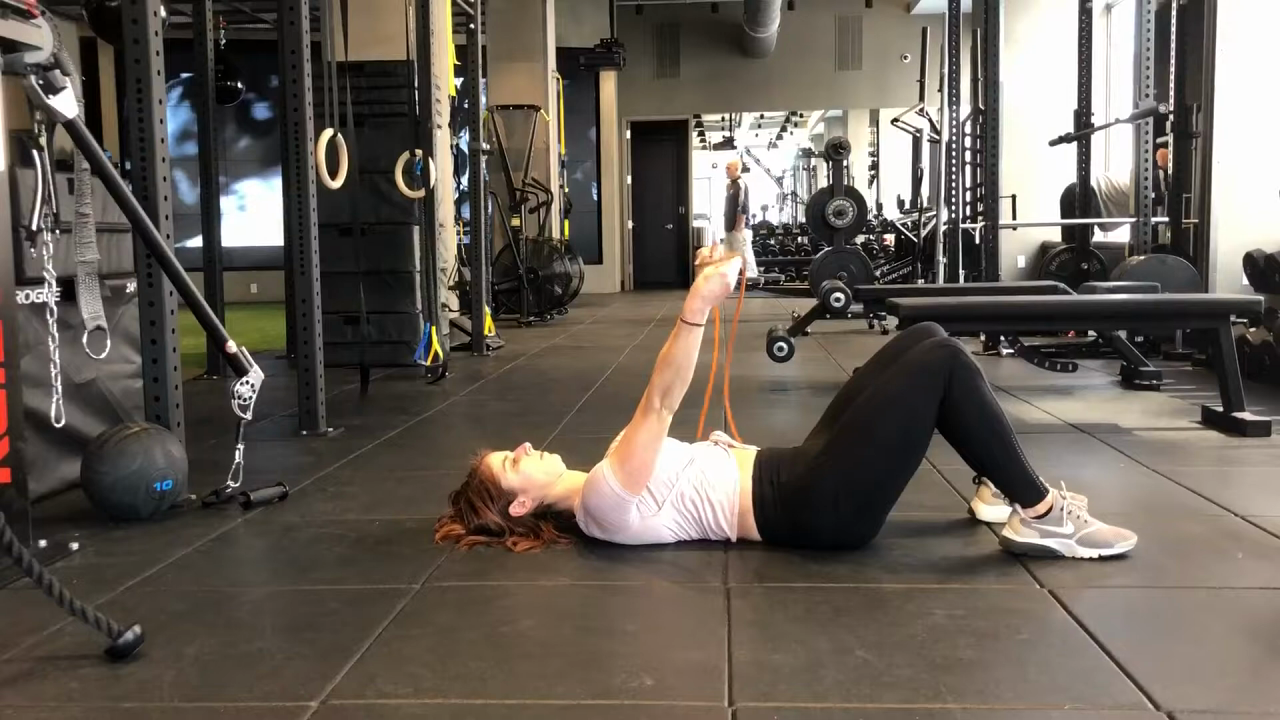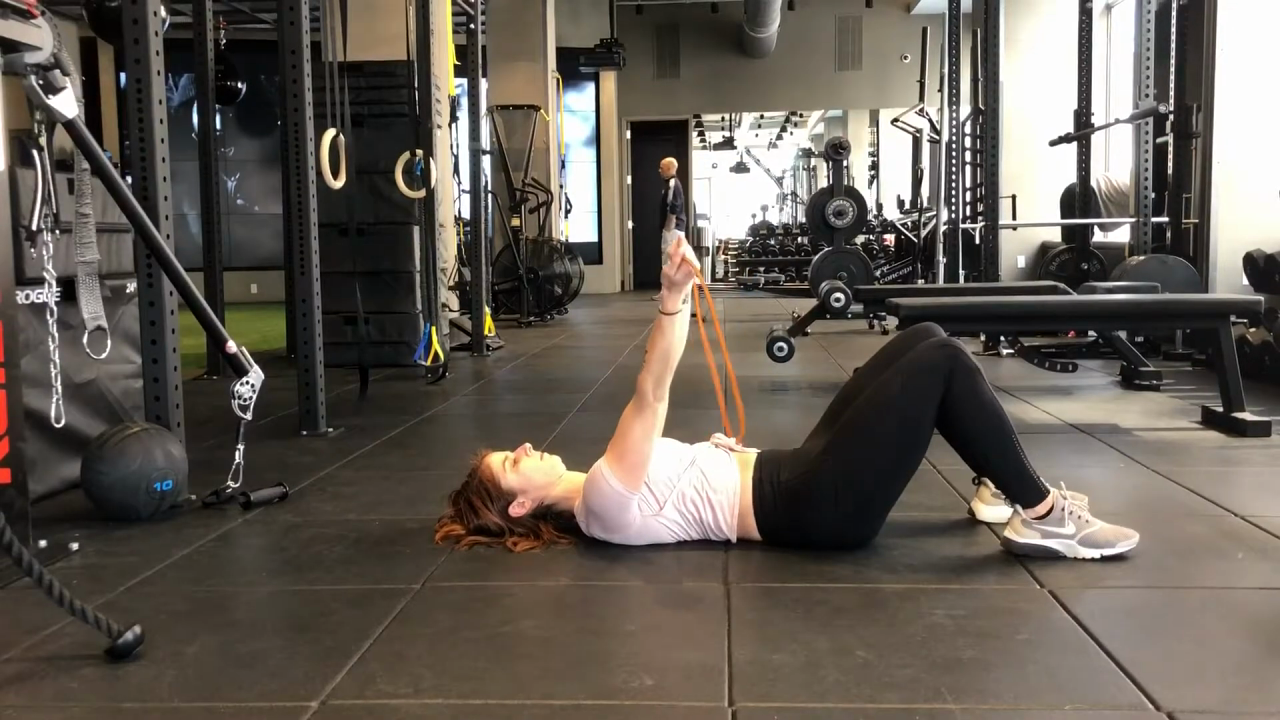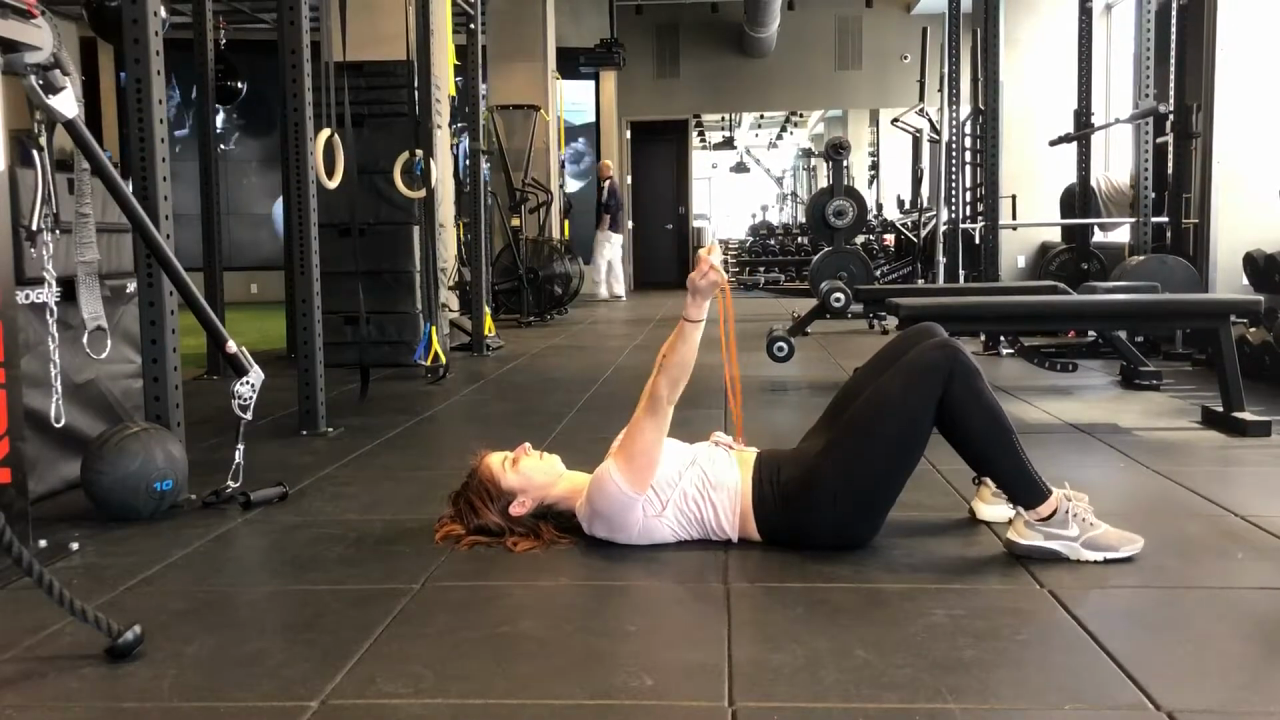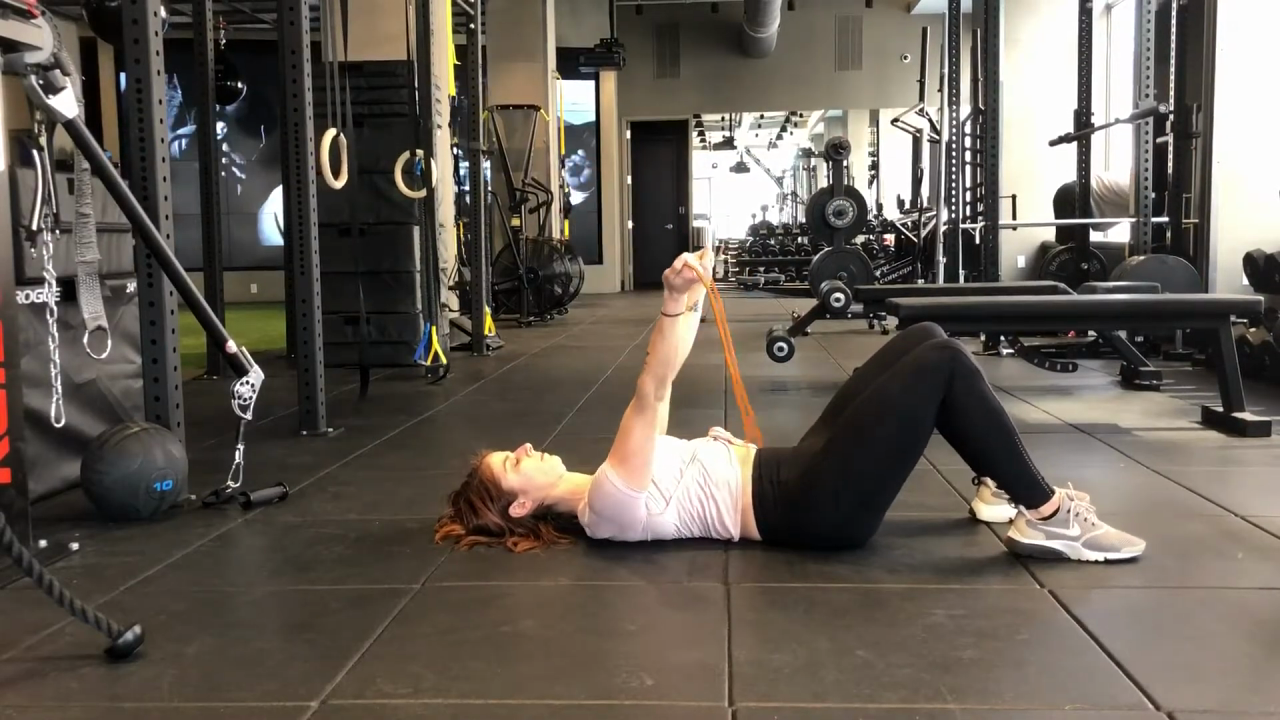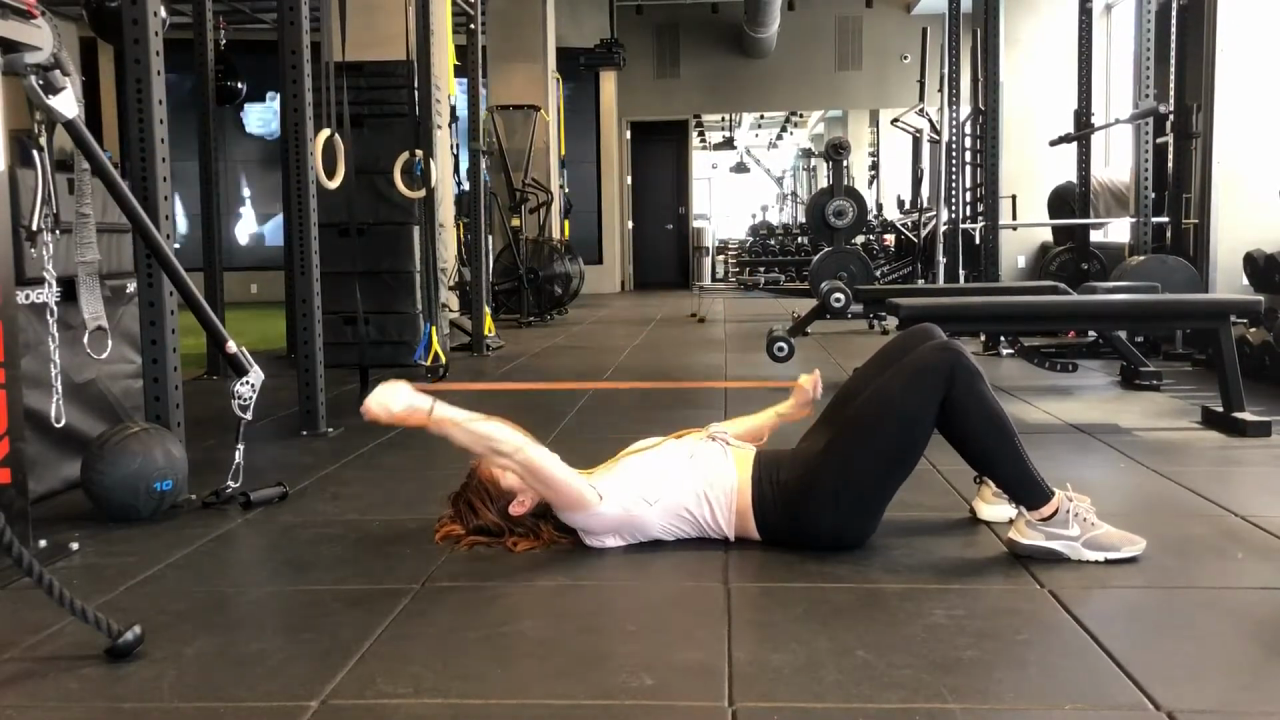
dt=1s
person 1, frame 1
left shoulder: (604, 478)
right shoulder: (603, 505)
left elbow: (657, 403)
right elbow: (659, 402)
left wrist: (702, 290)
right wrist: (699, 306)
left hip: (796, 474)
right hip: (816, 506)
left knee: (924, 340)
right knee: (940, 361)
left ankle: (1006, 488)
right ankle: (1041, 515)
person 1, frame 2
left shoulder: (605, 479)
right shoulder: (603, 503)
left elbow: (655, 387)
right elbow: (648, 395)
left wrist: (682, 296)
right wrist: (672, 299)
left hip: (795, 475)
right hip: (817, 508)
left knee: (926, 340)
right knee: (941, 363)
left ankle: (1002, 488)
right ankle: (1041, 518)
person 1, frame 3
left shoulder: (609, 476)
right shoulder: (606, 506)
left elbow: (660, 382)
right elbow: (661, 397)
left wrist: (702, 297)
right wrist: (694, 305)
left hip: (794, 473)
right hip: (815, 508)
left knee: (926, 341)
right knee: (941, 363)
left ankle: (1005, 489)
right ankle: (1045, 519)
person 1, frame 4
left shoulder: (606, 482)
right shoulder: (608, 507)
left elbow: (659, 385)
right elbow: (650, 394)
left wrist: (696, 294)
right wrist: (673, 300)
left hip: (796, 471)
right hip: (816, 506)
left knee: (926, 339)
right knee: (941, 363)
left ankle: (1004, 488)
right ankle: (1048, 517)
person 1, frame 5
left shoulder: (608, 474)
right shoulder: (591, 515)
left elbow: (710, 436)
right elbow: (522, 446)
left wrist: (788, 406)
right wrist: (422, 406)
left hip: (787, 472)
right hip: (813, 508)
left knee: (925, 340)
right knee: (941, 365)
left ankle: (1003, 487)
right ankle: (1047, 518)
